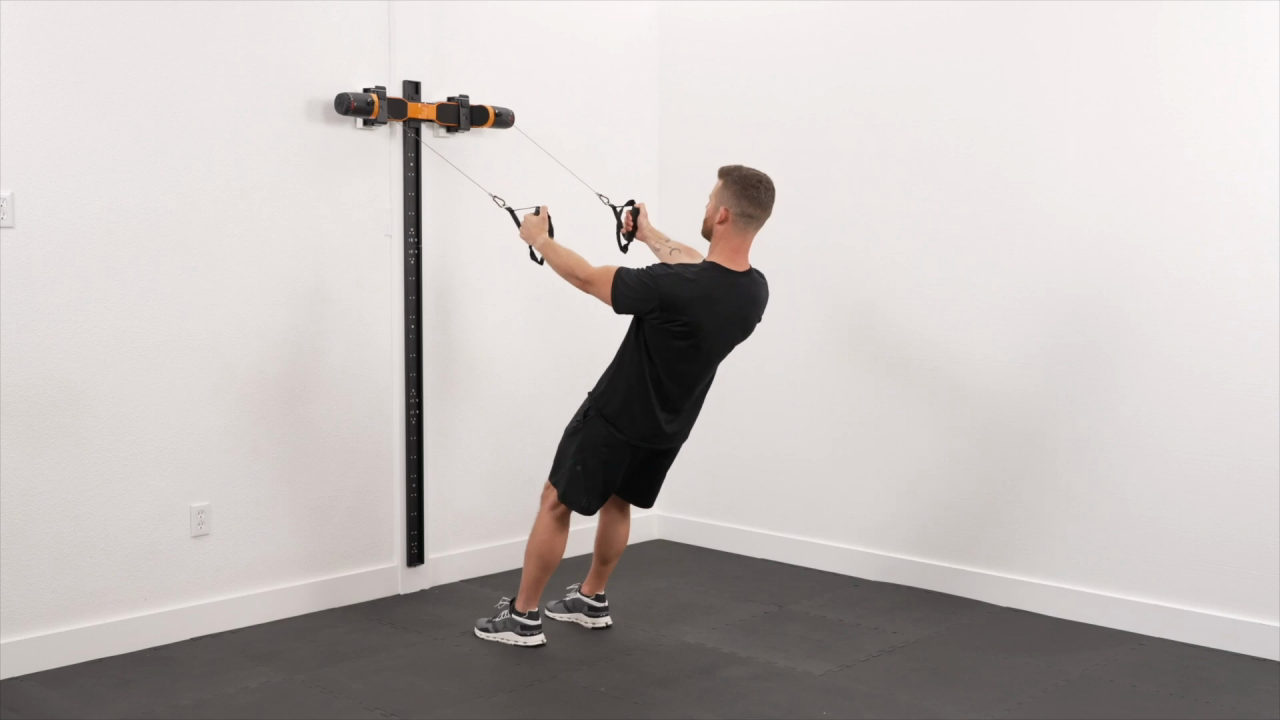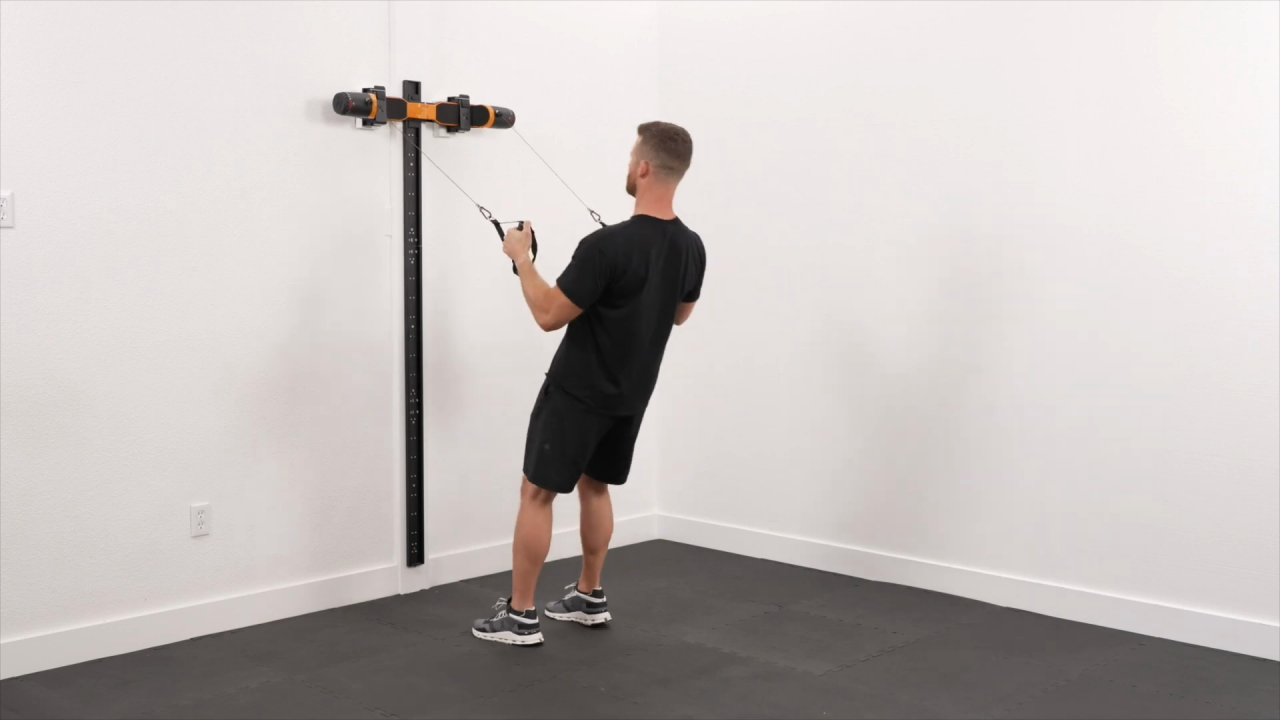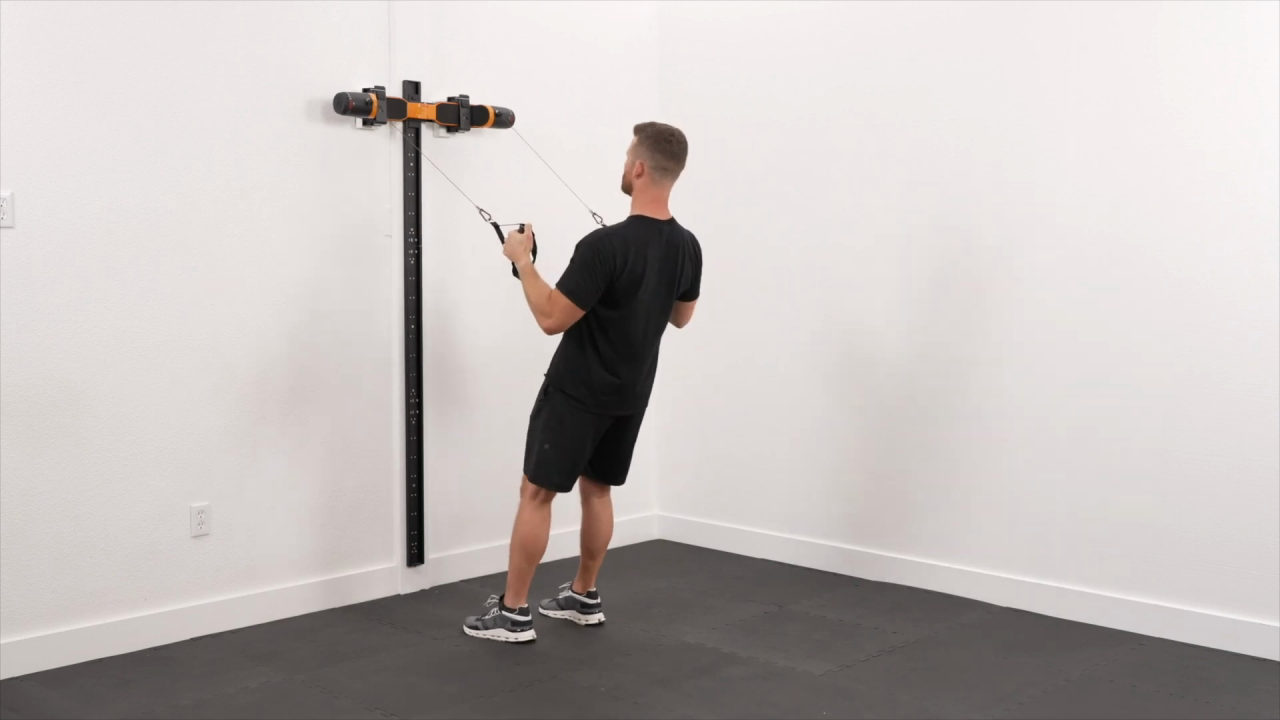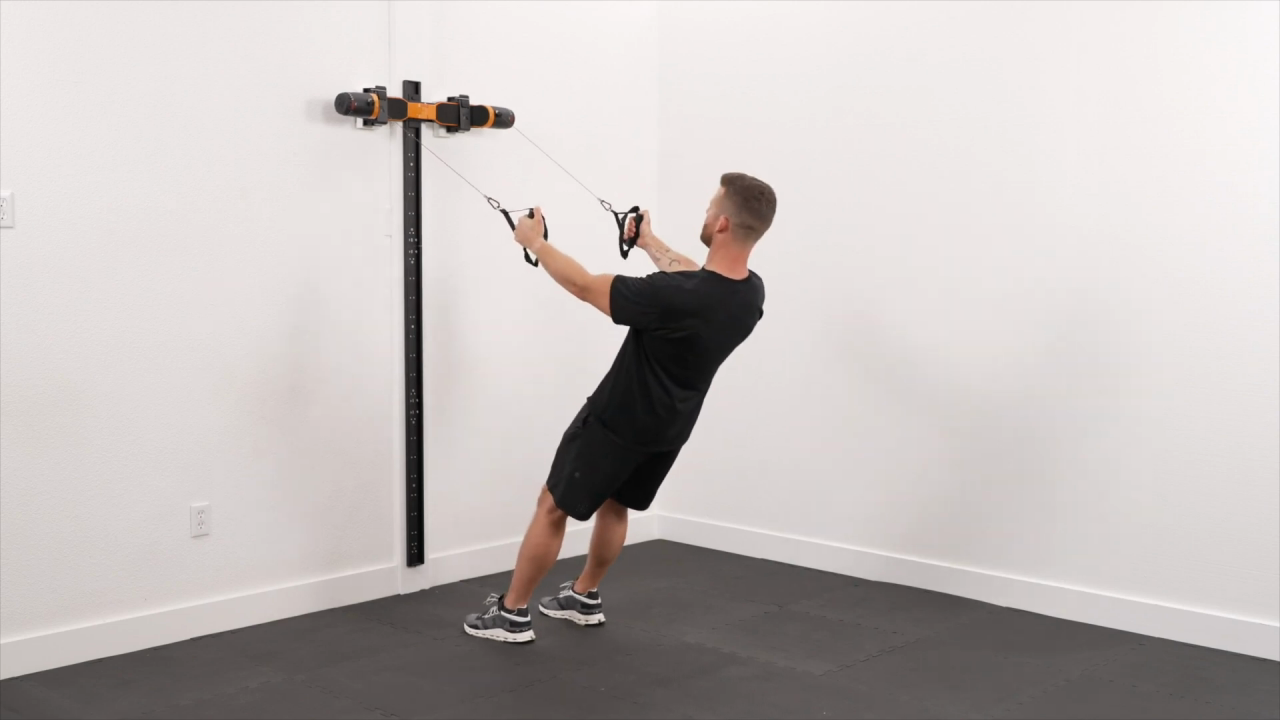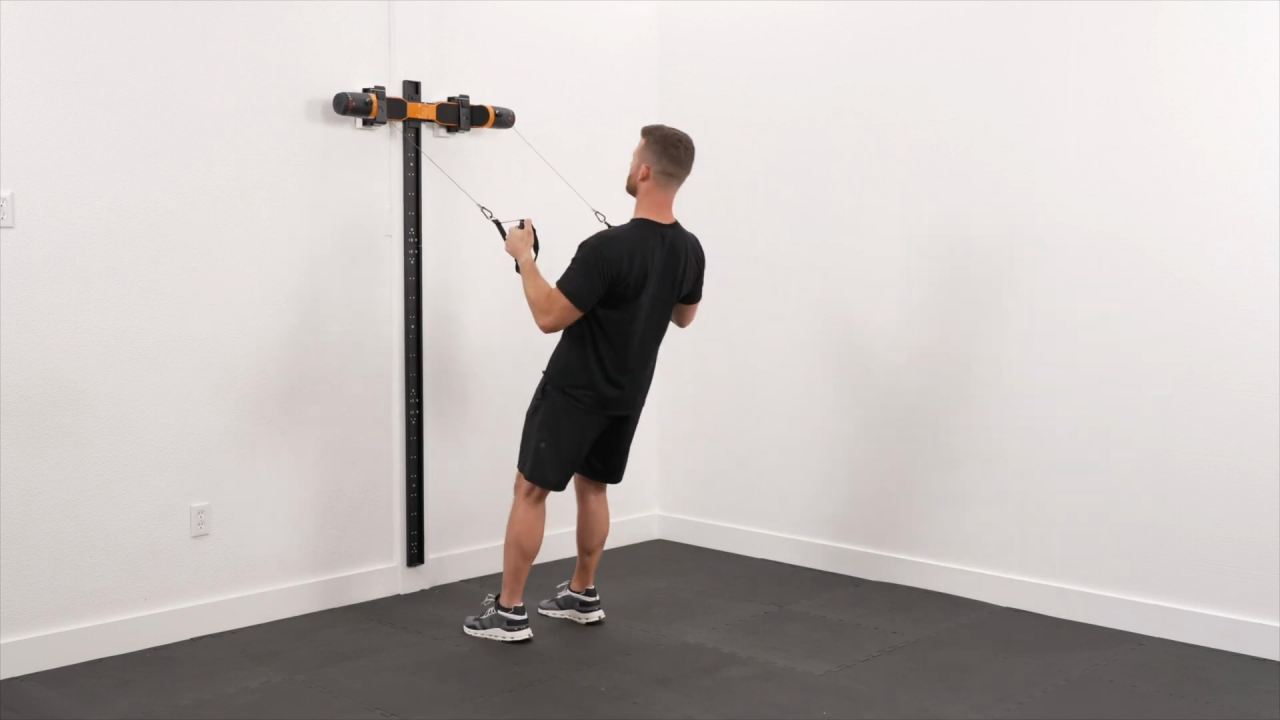
dt=1s
person 1, frame 1
left shoulder: (671, 289)
right shoulder: (754, 291)
left elbow: (587, 279)
left wrist: (539, 238)
right wrist: (648, 233)
left hip: (617, 416)
right hip: (668, 425)
left knee: (556, 503)
right knee: (616, 500)
left ankle: (522, 616)
right ankle: (590, 600)
person 1, frame 2
left shoulder: (608, 245)
right shoulder: (691, 247)
left elbow: (549, 315)
left wrist: (521, 256)
left hip: (577, 392)
right hip: (630, 394)
left knee: (536, 492)
right knee: (594, 486)
left ankle: (520, 615)
right ankle: (589, 597)
person 1, frame 3
left shoulder: (607, 245)
right shoulder: (687, 247)
left elbow: (551, 318)
right elbow: (680, 316)
left wrist: (521, 259)
left hip: (578, 392)
right hip: (630, 393)
left knee: (536, 492)
right knee: (596, 488)
left ankle: (512, 612)
right ankle: (583, 597)
person 1, frame 4
left shoulder: (673, 298)
right shoulder: (751, 293)
left elbow: (586, 287)
left wrist: (535, 241)
right wrist: (649, 241)
left hip: (619, 420)
right hip: (670, 426)
left knee: (553, 507)
right knee: (614, 504)
left ankle: (511, 613)
right ankle: (584, 597)
person 1, frame 5
left shoulder: (608, 248)
right shoulder: (689, 250)
left elbow: (548, 317)
right elbow: (684, 317)
left wrist: (523, 255)
left hip: (575, 390)
right hip: (627, 393)
left knee: (530, 490)
right knee: (592, 486)
left ankle: (507, 611)
right ankle: (581, 595)
